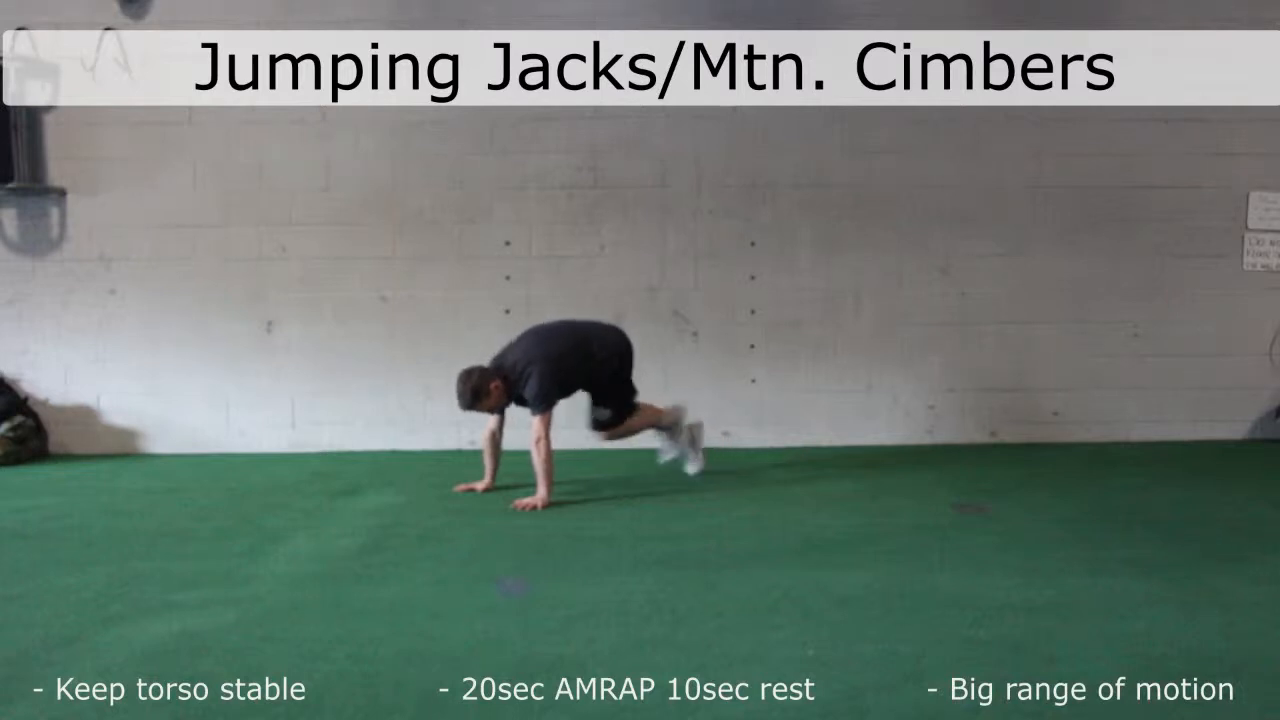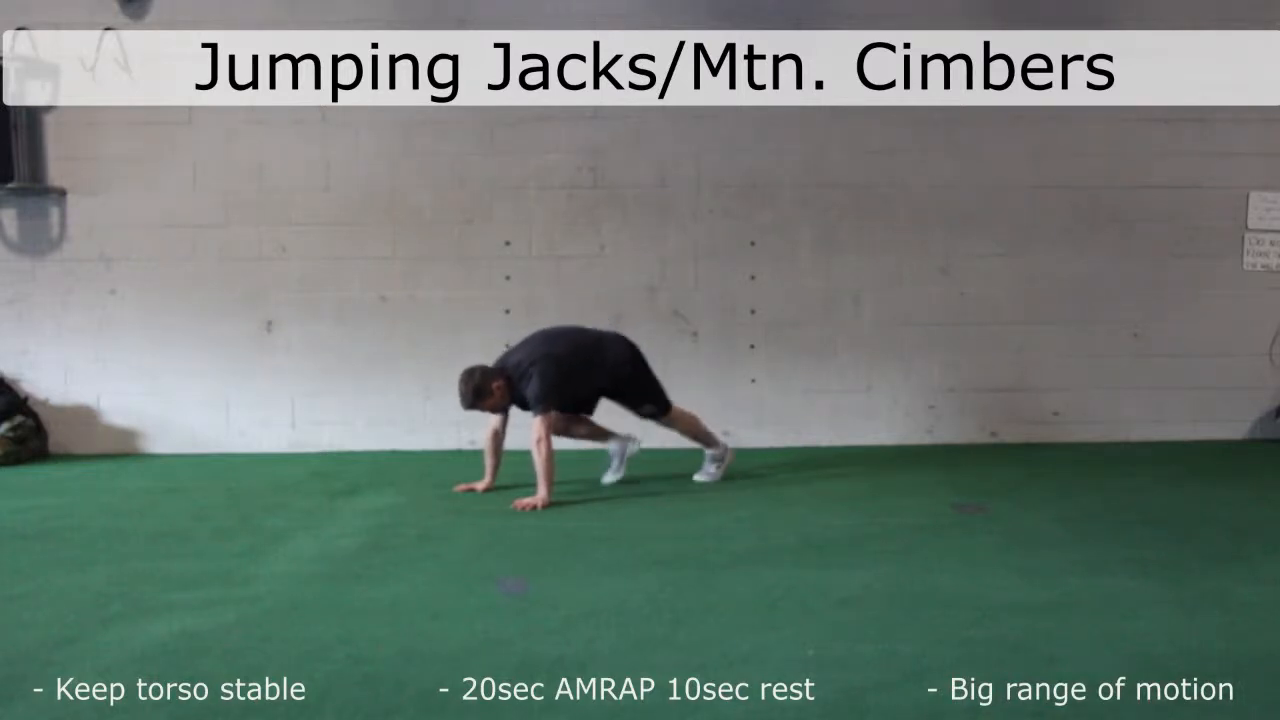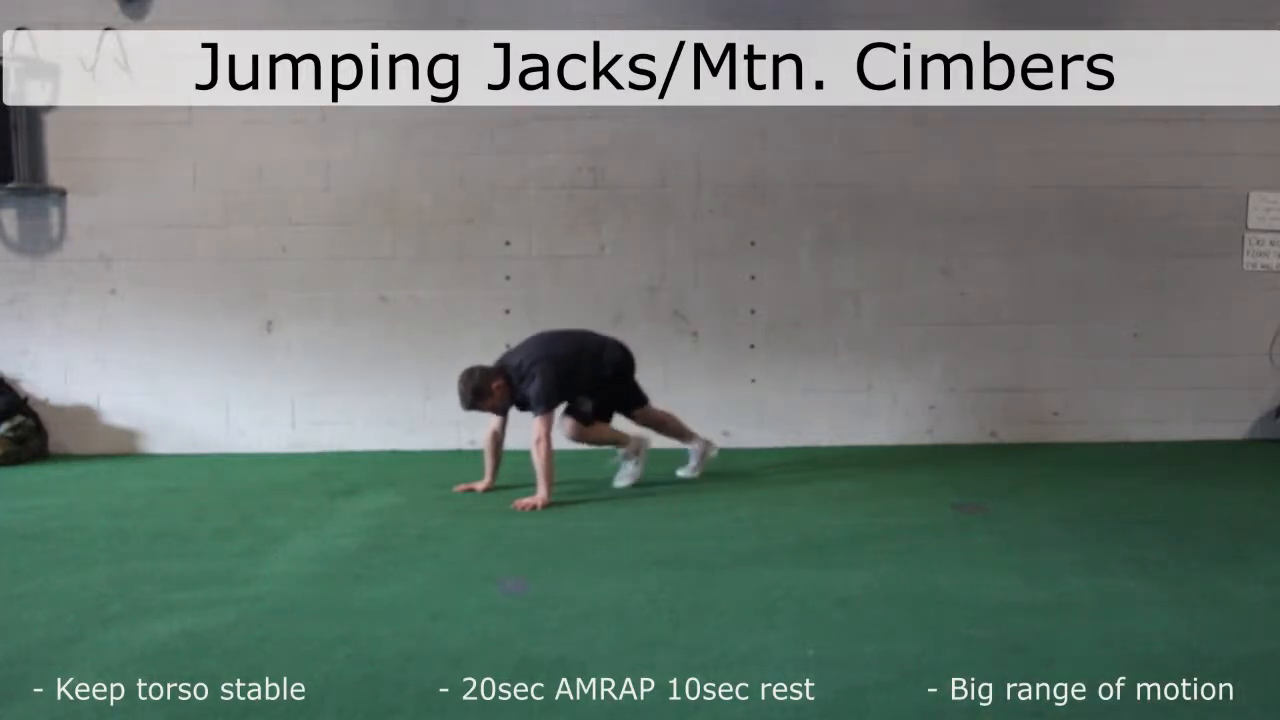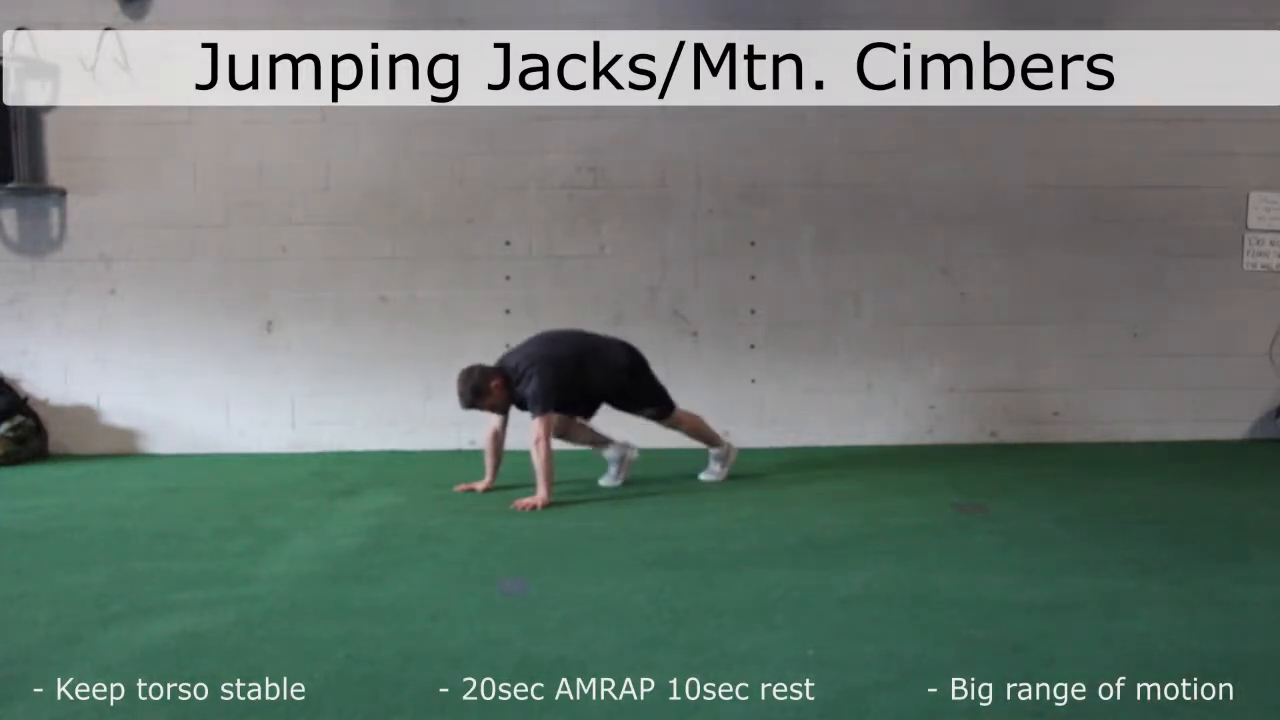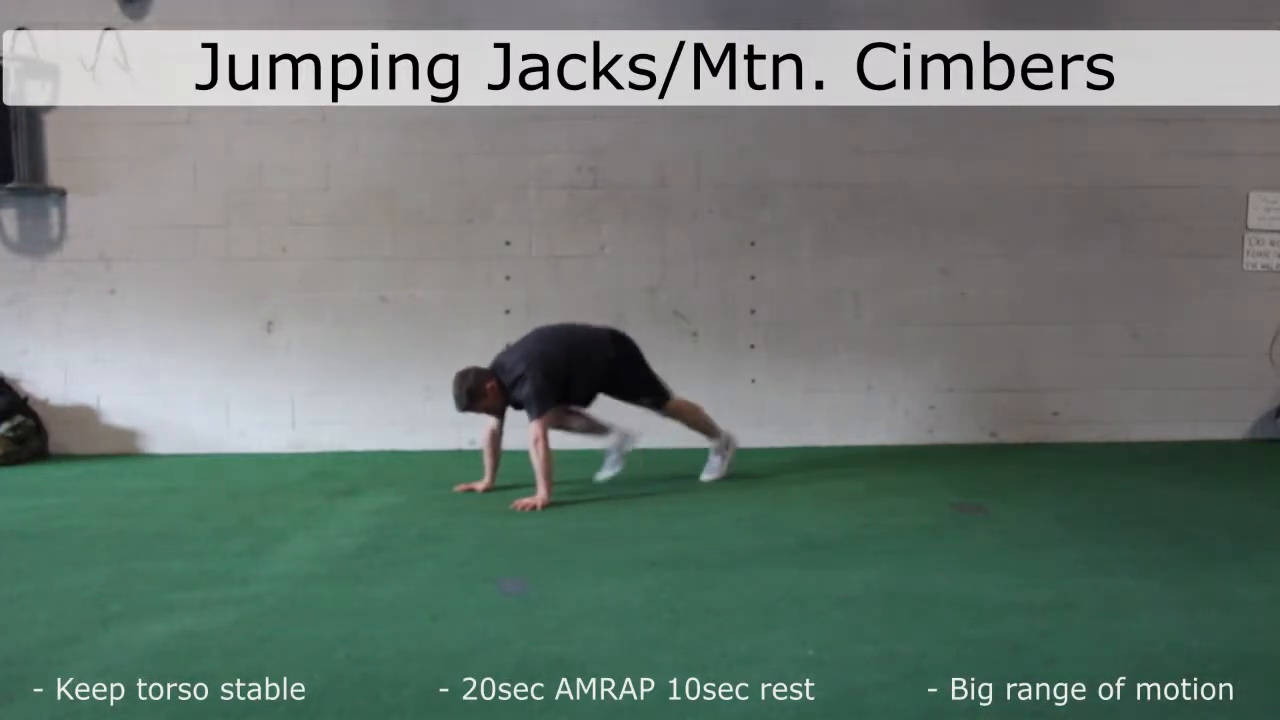
dt=1s
person 1, frame 1
left shoulder: (535, 376)
right shoulder: (496, 374)
left elbow: (540, 437)
right elbow: (493, 431)
left wrist: (542, 494)
right wrist: (487, 480)
left hip: (610, 349)
right hip: (592, 354)
left knee: (608, 429)
right knee: (616, 416)
left ankle: (671, 420)
right ankle: (680, 429)
person 1, frame 2
left shoulder: (537, 378)
right shoulder: (500, 375)
left elbow: (540, 439)
right elbow: (496, 431)
left wrist: (544, 495)
right wrist: (488, 480)
left hip: (617, 359)
right hip: (588, 365)
left knee: (661, 413)
right knee: (554, 423)
left ankle: (717, 451)
right ankle: (617, 443)
person 1, frame 3
left shoulder: (536, 379)
right shoulder: (499, 375)
left elbow: (540, 439)
right elbow: (495, 431)
left wrist: (543, 495)
right wrist: (488, 480)
left hip: (612, 364)
right hip: (595, 365)
left knee: (572, 427)
right knee: (641, 414)
left ankle: (632, 447)
right ankle: (698, 445)
person 1, frame 4
left shoulder: (534, 379)
right shoulder: (502, 374)
left elbow: (539, 439)
right elbow: (496, 431)
left wrist: (543, 494)
right wrist: (488, 480)
left hip: (619, 365)
right hip: (593, 373)
left knee: (666, 415)
right knee: (555, 424)
left ankle: (721, 450)
right ankle: (614, 451)
person 1, frame 5
left shoulder: (527, 382)
right shoulder: (498, 375)
left elbow: (537, 439)
right elbow: (493, 430)
left wrist: (544, 495)
right wrist: (488, 480)
left hip: (611, 352)
right hip: (586, 361)
left knee: (662, 403)
right knee: (547, 414)
left ankle: (721, 441)
right ankle: (616, 438)
